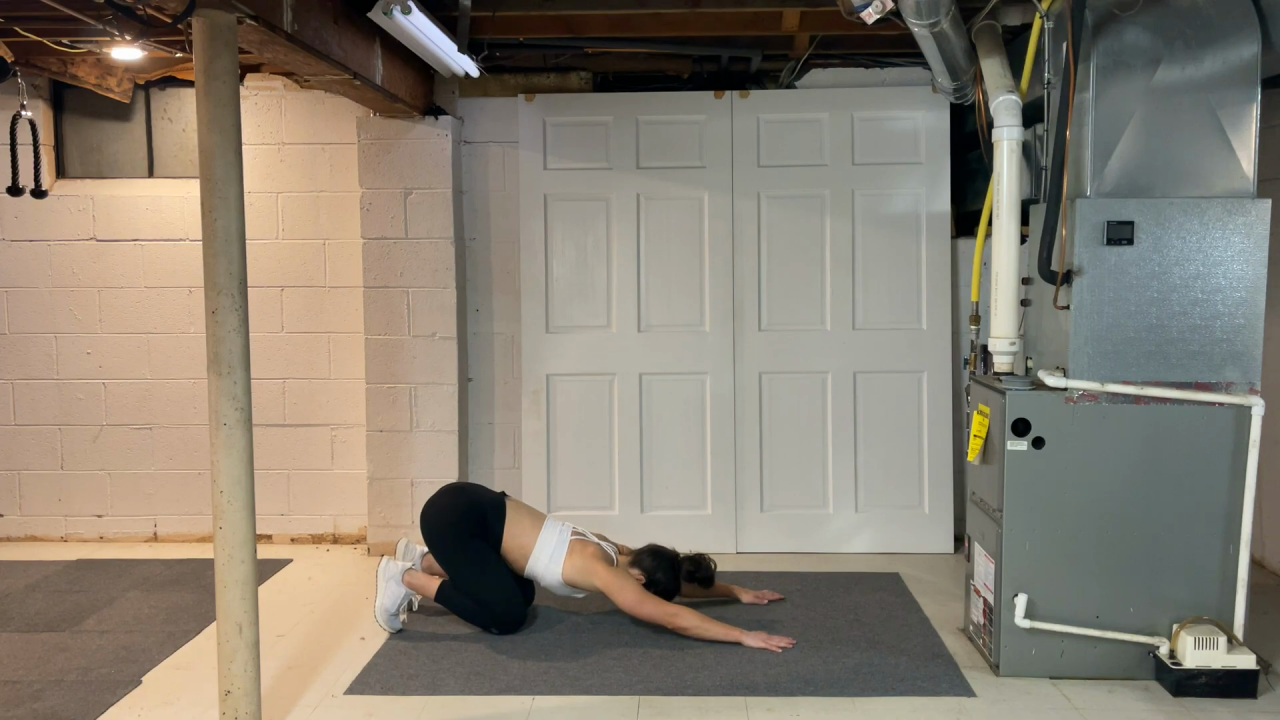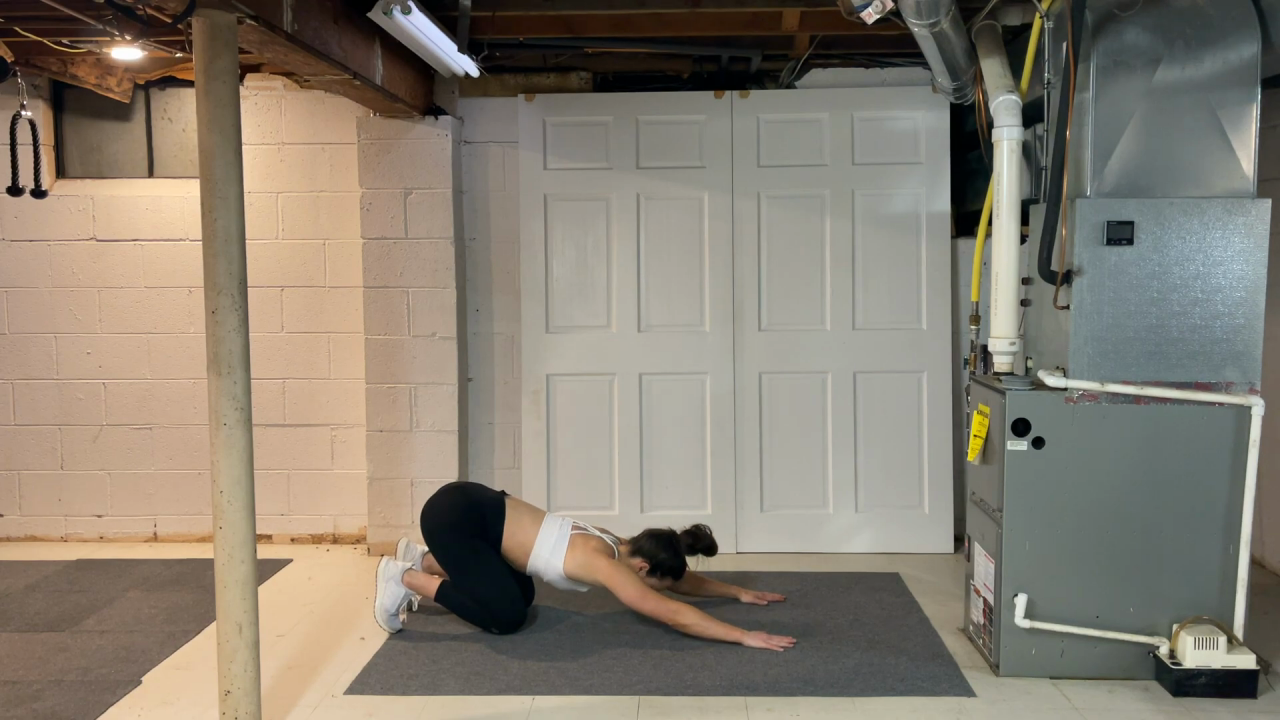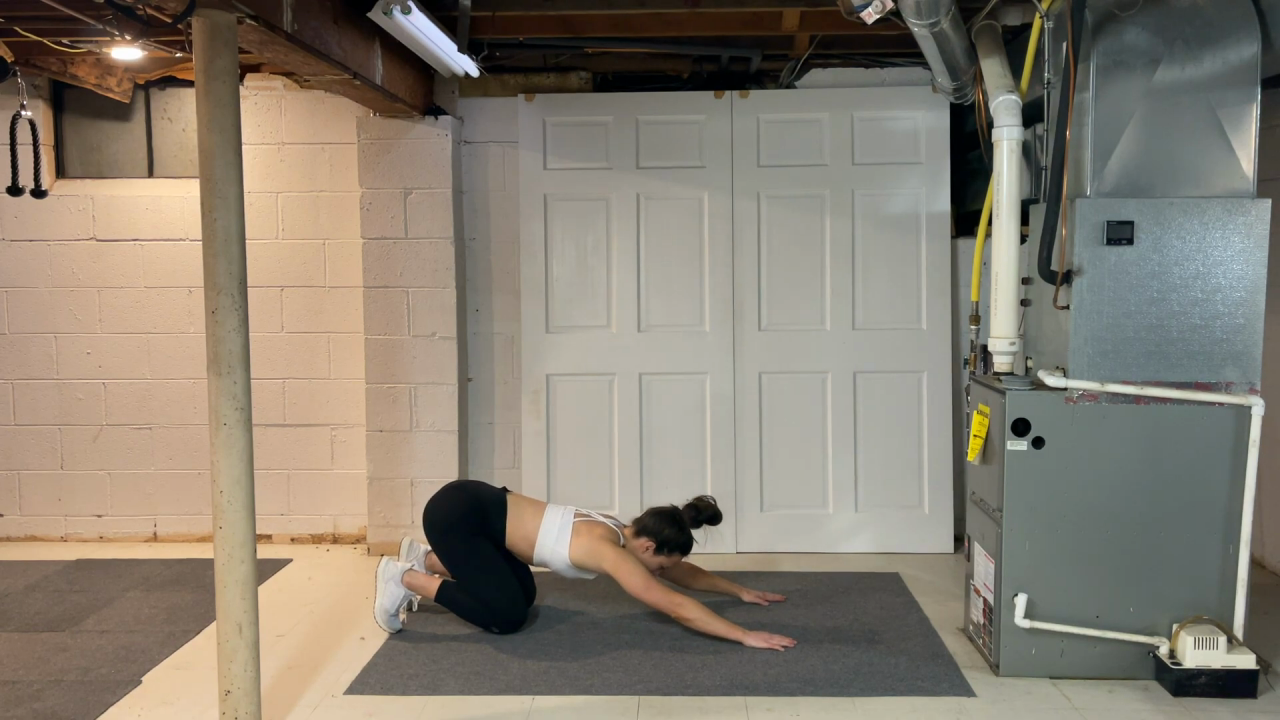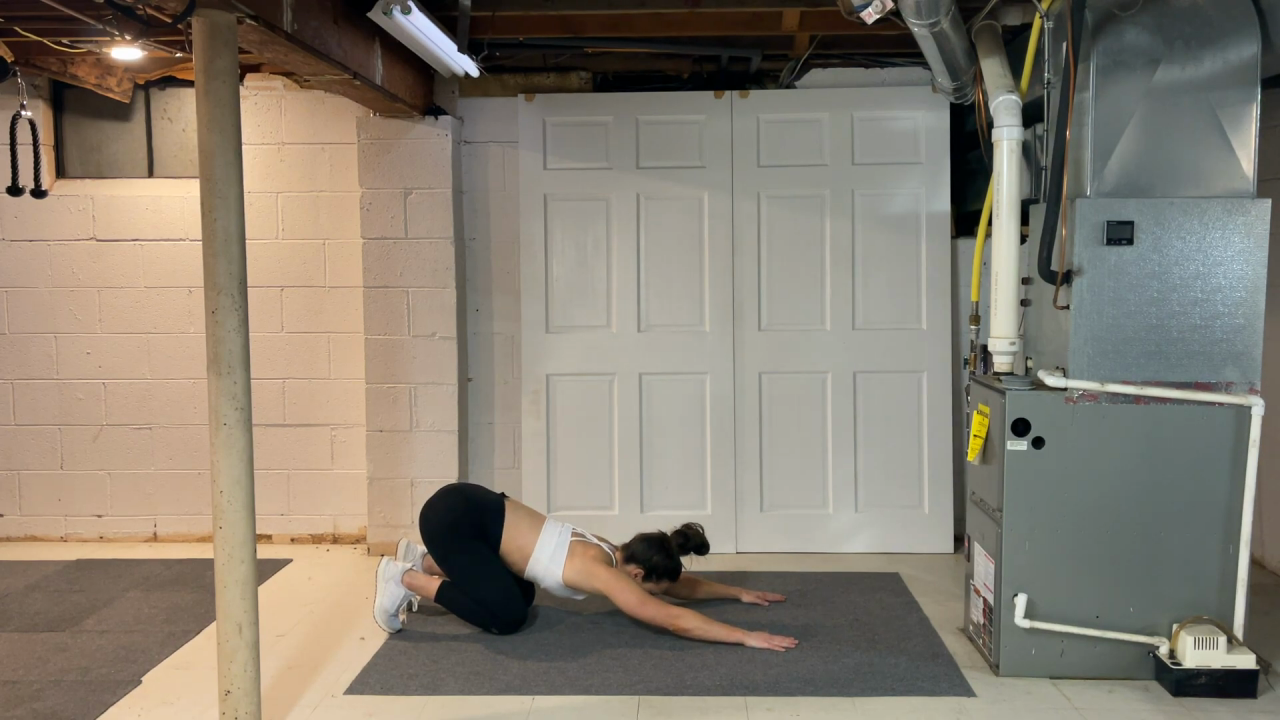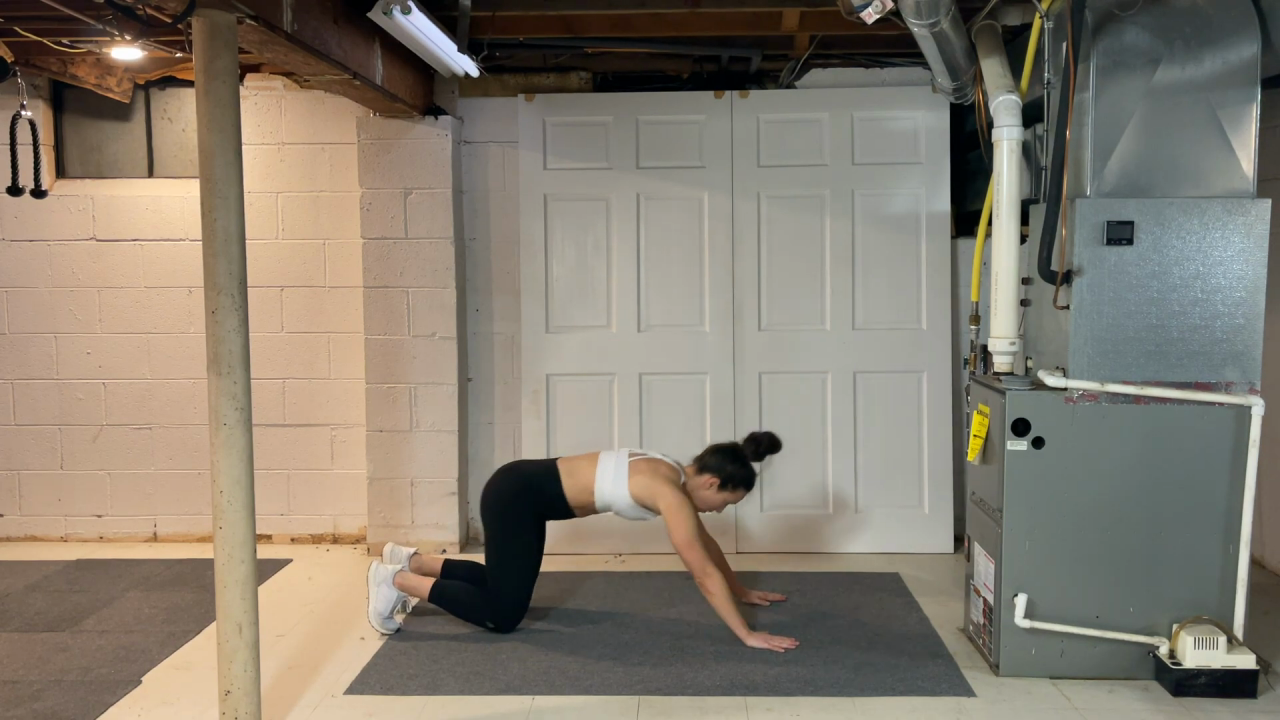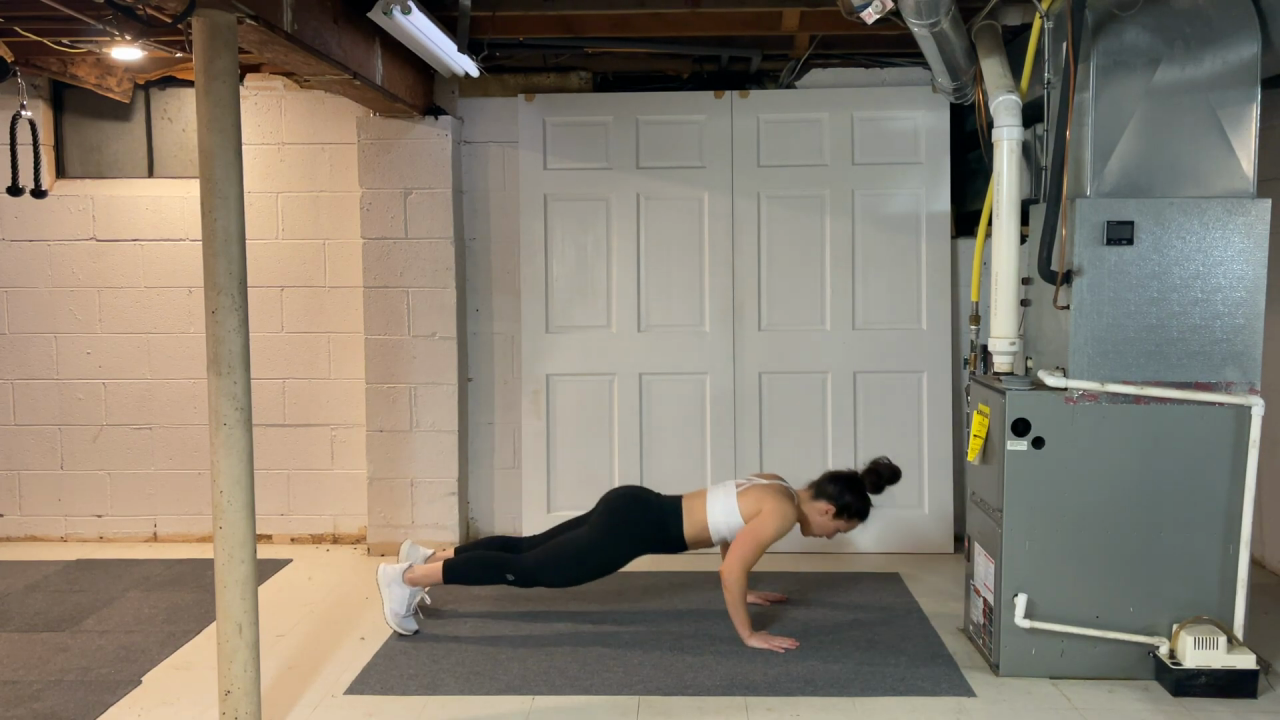
dt=0.4s
person 1, frame 1
left shoulder: (617, 554)
right shoulder: (606, 572)
left elbow: (679, 582)
right elbow: (675, 617)
left wrist: (739, 592)
right wrist: (744, 636)
left hip: (476, 508)
right hip: (453, 514)
left knee: (521, 594)
right knee: (507, 617)
left ankle: (425, 559)
right ankle: (406, 577)
person 1, frame 2
left shoulder: (617, 547)
right shoulder: (607, 565)
left elbow: (680, 578)
right elbow: (676, 614)
left wrist: (740, 593)
right wrist: (746, 636)
left hip: (476, 507)
right hip: (454, 515)
left knee: (521, 595)
right knee: (507, 617)
left ankle: (424, 560)
right ankle: (405, 578)
person 1, frame 3
left shoulder: (622, 533)
right shoulder: (611, 551)
left elbow: (683, 573)
right elbow: (677, 606)
left wrist: (742, 591)
right wrist: (746, 636)
left hip: (476, 506)
right hip: (456, 513)
left knee: (523, 595)
right knee: (508, 617)
left ankle: (428, 559)
right ankle: (405, 579)
person 1, frame 4
left shoulder: (618, 556)
right shoulder: (603, 573)
left elbow: (680, 583)
right elbow: (676, 618)
left wrist: (740, 593)
right wrist: (746, 636)
left hip: (475, 509)
right hip: (452, 517)
left knee: (521, 596)
right knee: (507, 617)
left ankle: (424, 560)
right ankle: (406, 578)
person 1, frame 5
left shoulder: (676, 478)
right shoulder: (667, 488)
left elbow: (702, 539)
right elbow: (703, 571)
left wrist: (742, 591)
right wrist: (748, 634)
left hip: (524, 490)
right hip: (517, 496)
left knee: (507, 586)
right knee: (502, 615)
left ankle: (409, 559)
right ankle: (396, 581)
person 1, frame 6
left shoulder: (777, 488)
right shoulder: (784, 511)
right elbow: (732, 570)
left wrist: (747, 592)
right wrist: (748, 634)
left hip: (632, 507)
right hip: (635, 526)
left knee: (526, 548)
right knee: (526, 569)
left ankle: (428, 556)
right ankle: (408, 576)
